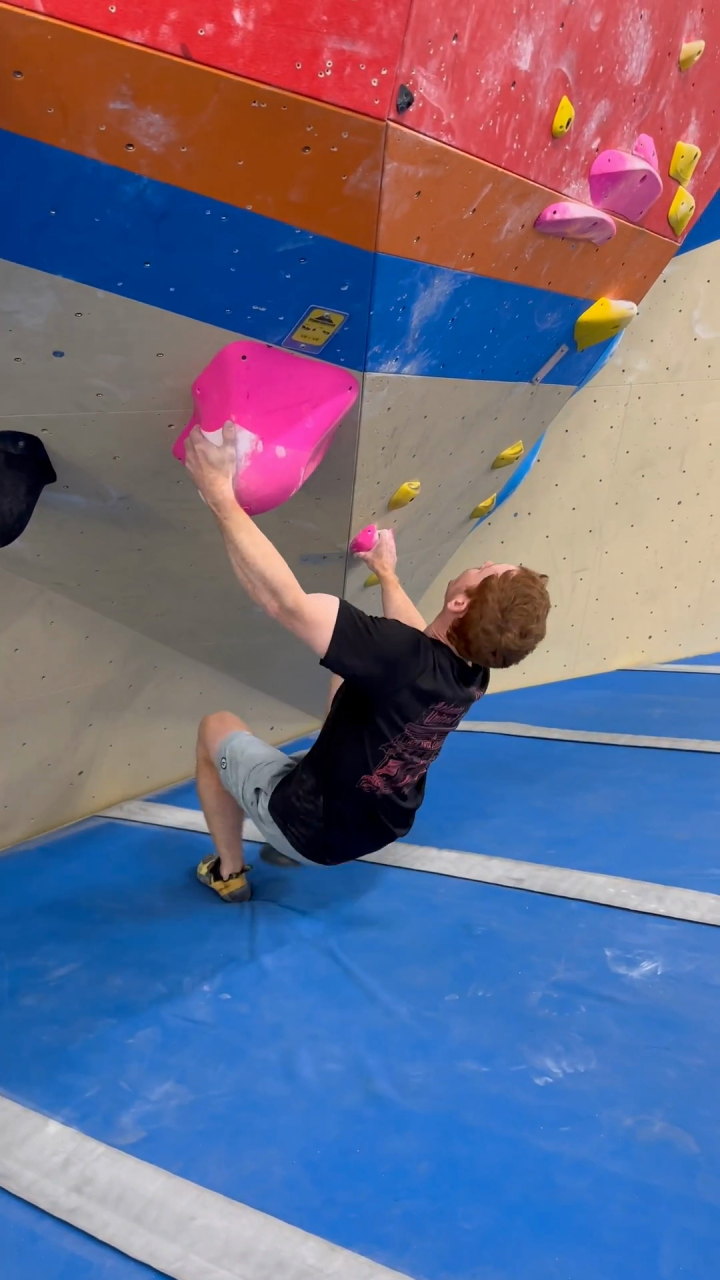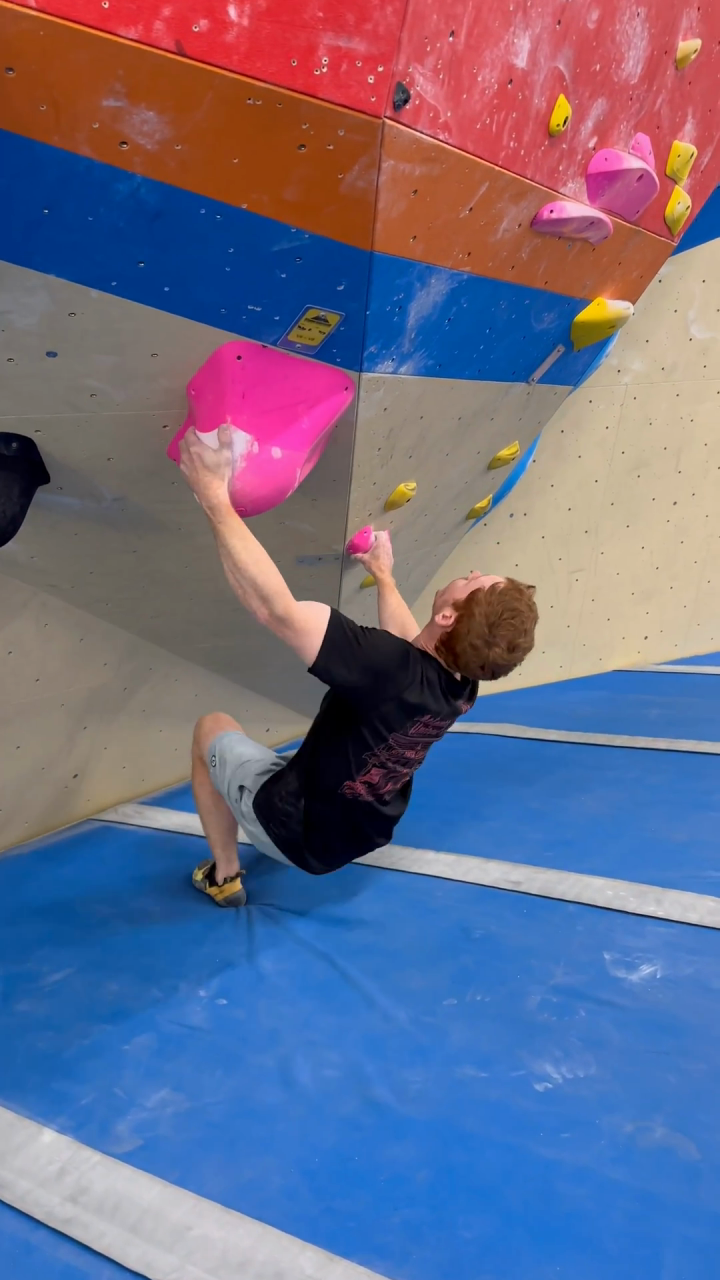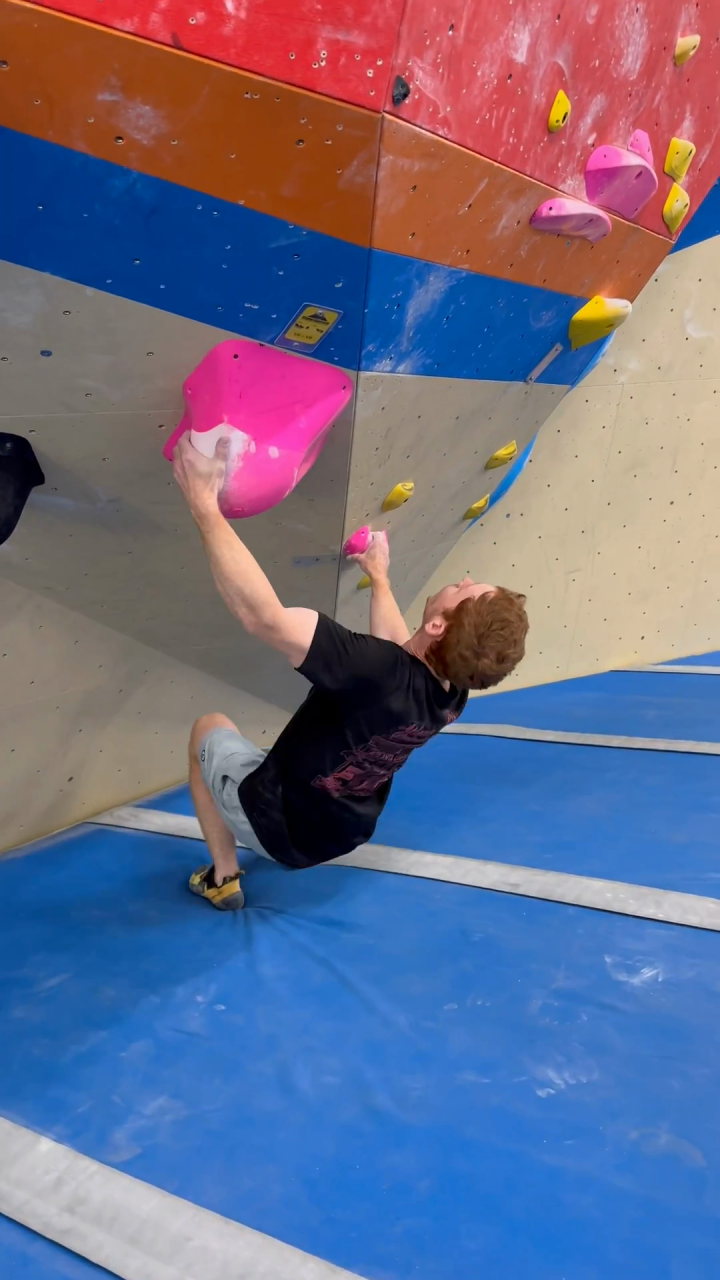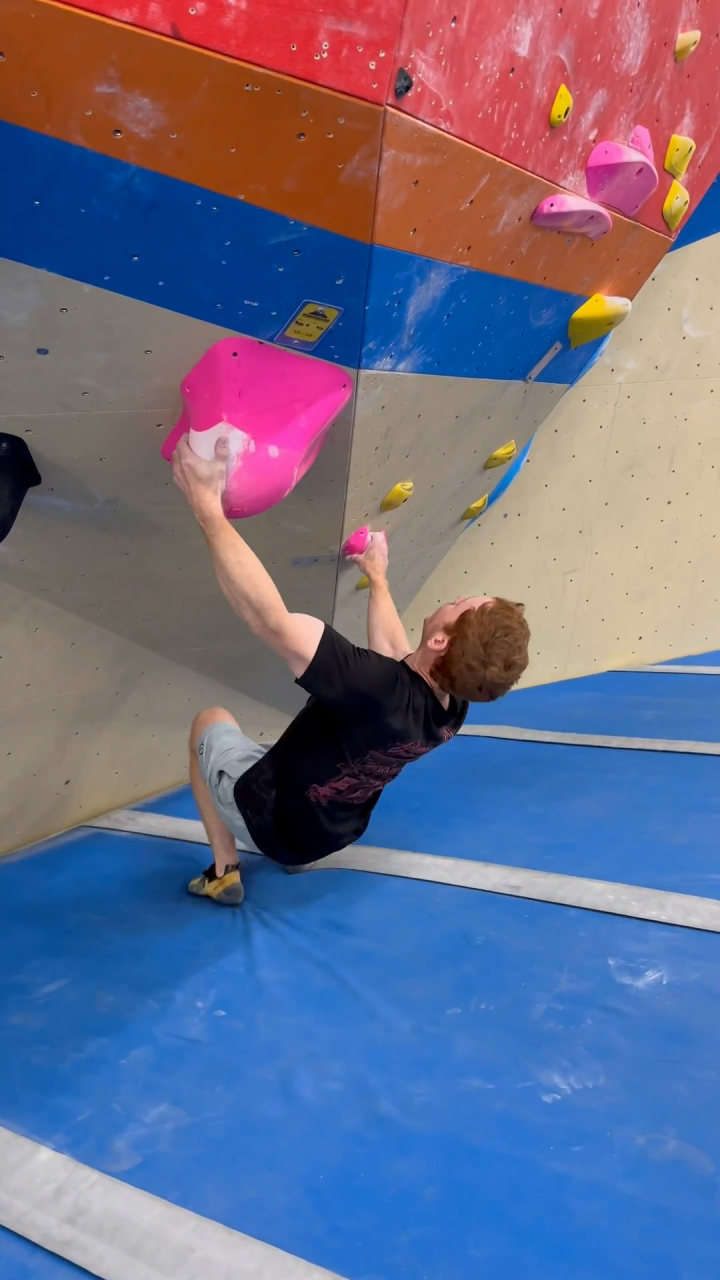
dt=0.1s
person 1, frame 1
left shoulder: (396, 655)
right shoulder: (474, 676)
left elbow: (285, 601)
left wrist: (219, 495)
right wrist: (386, 573)
left hip: (310, 829)
right hip: (380, 826)
left knee: (216, 727)
right knee: (344, 684)
left ankle: (229, 873)
person 1, frame 2
left shoulder: (385, 666)
right shoulder: (462, 686)
left elbow: (276, 608)
left wrist: (215, 499)
right wrist: (383, 576)
left hip: (296, 829)
right hip: (363, 830)
left knee: (213, 728)
left ankle: (225, 876)
person 1, frame 3
left shoulder: (373, 670)
right shoulder: (453, 696)
left elbow: (262, 614)
left wrist: (204, 505)
right wrist: (378, 577)
left hip: (275, 822)
right hip: (341, 832)
left knee: (210, 727)
left ankle: (223, 879)
person 1, frame 4
left shoulder: (374, 687)
right shoulder: (452, 711)
left elbow: (268, 619)
right elbow: (397, 654)
left wrist: (207, 508)
right wrist: (377, 577)
left hip: (269, 821)
right hip: (329, 832)
left knee: (210, 722)
left ankle: (223, 872)
